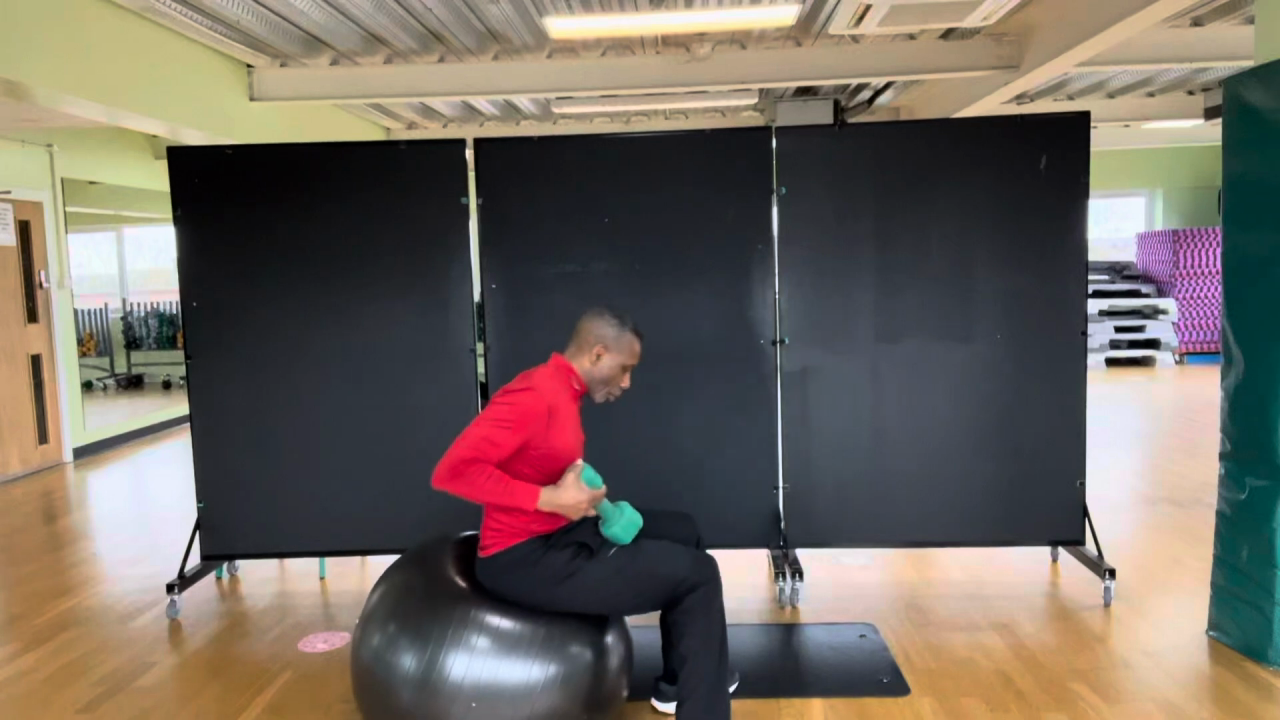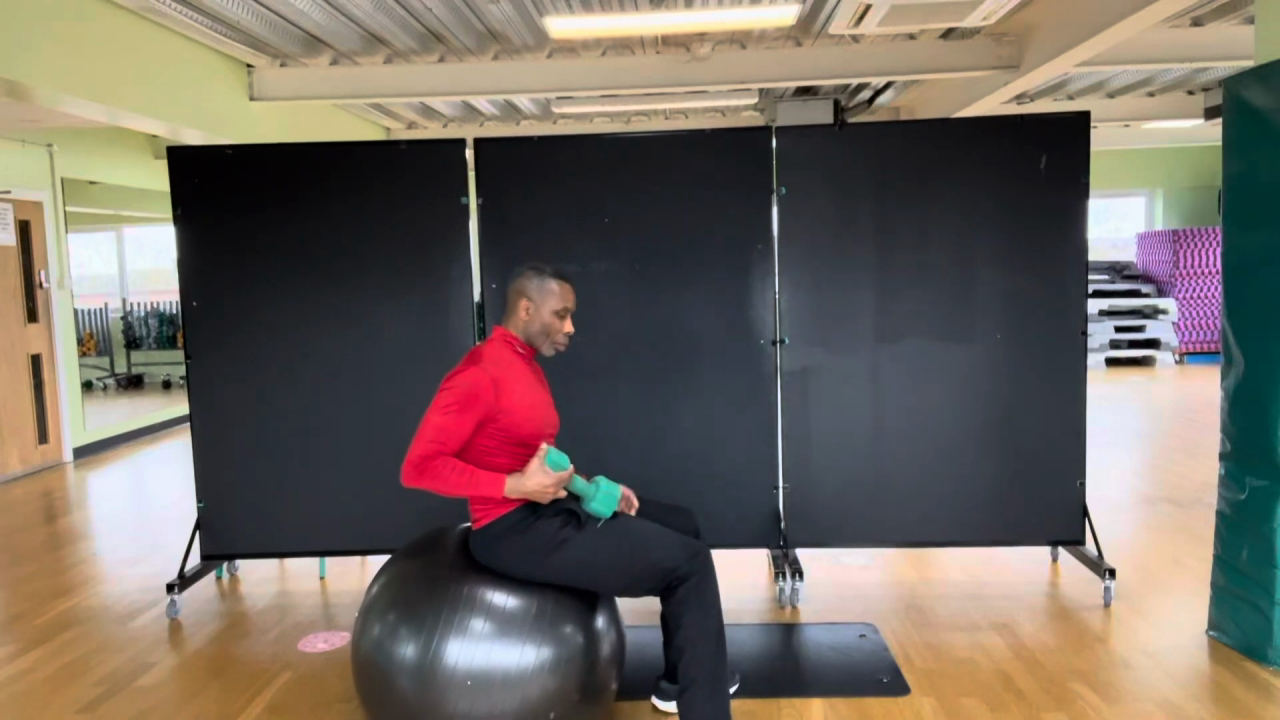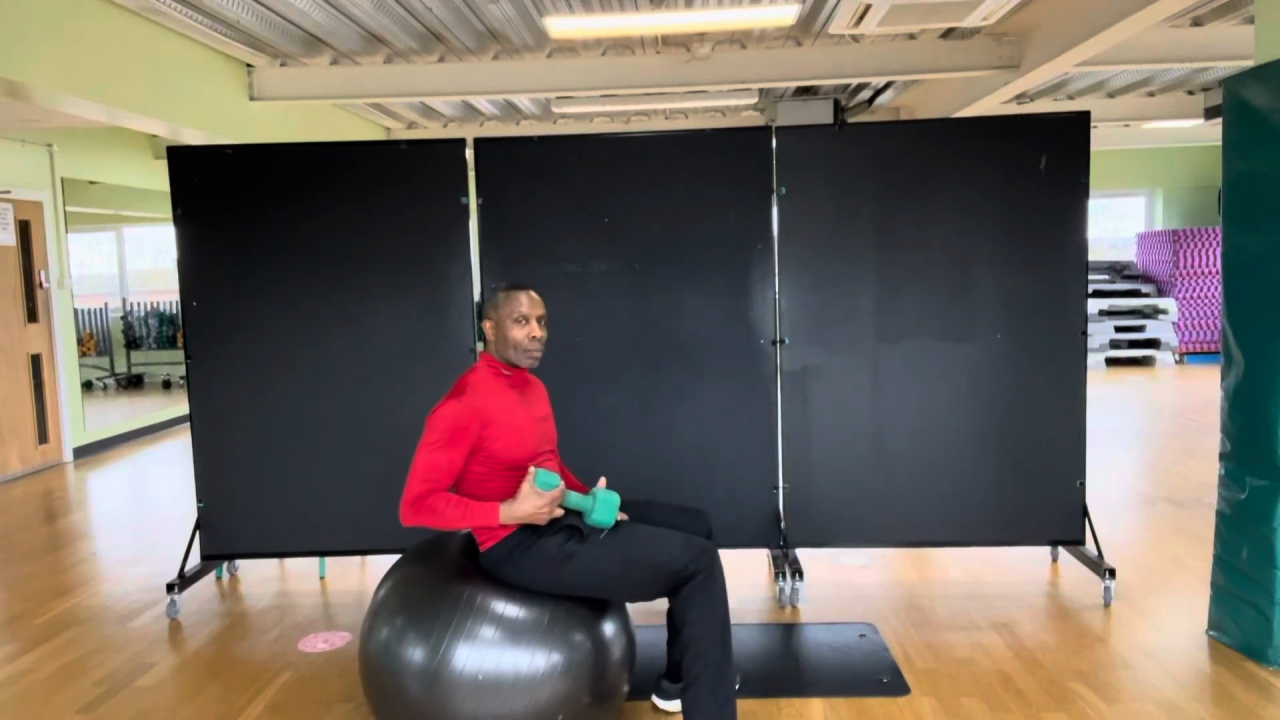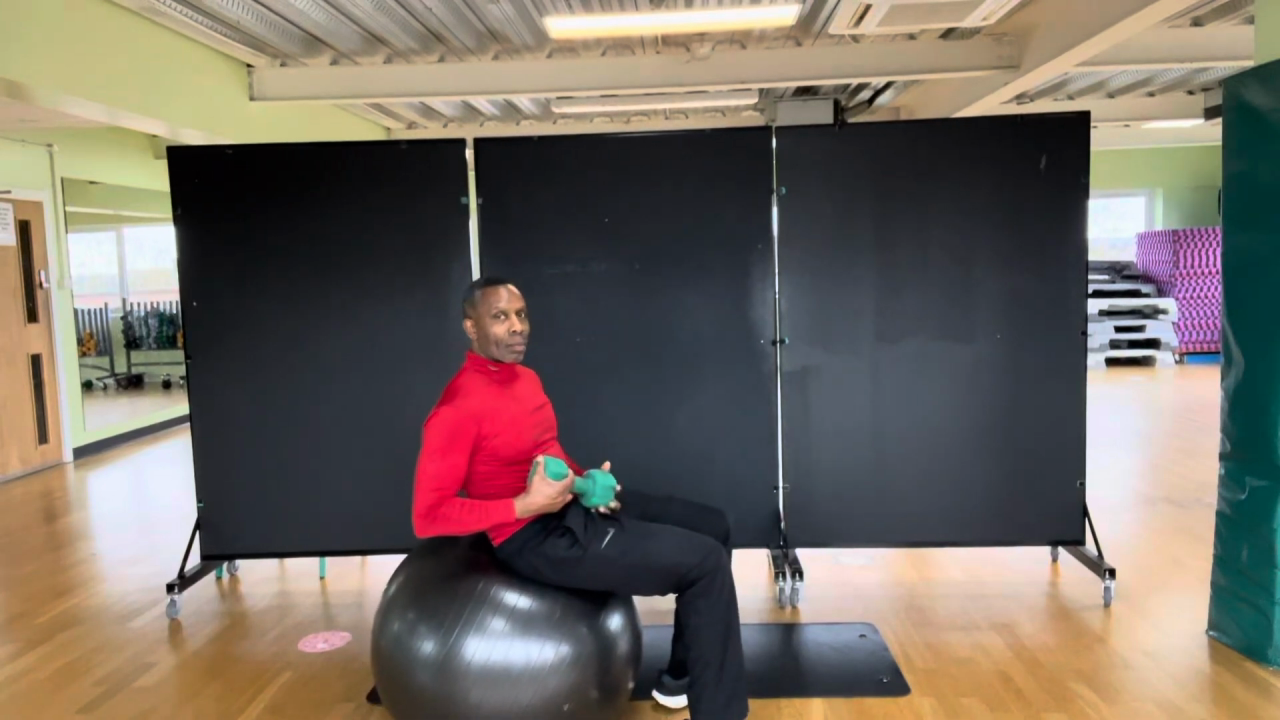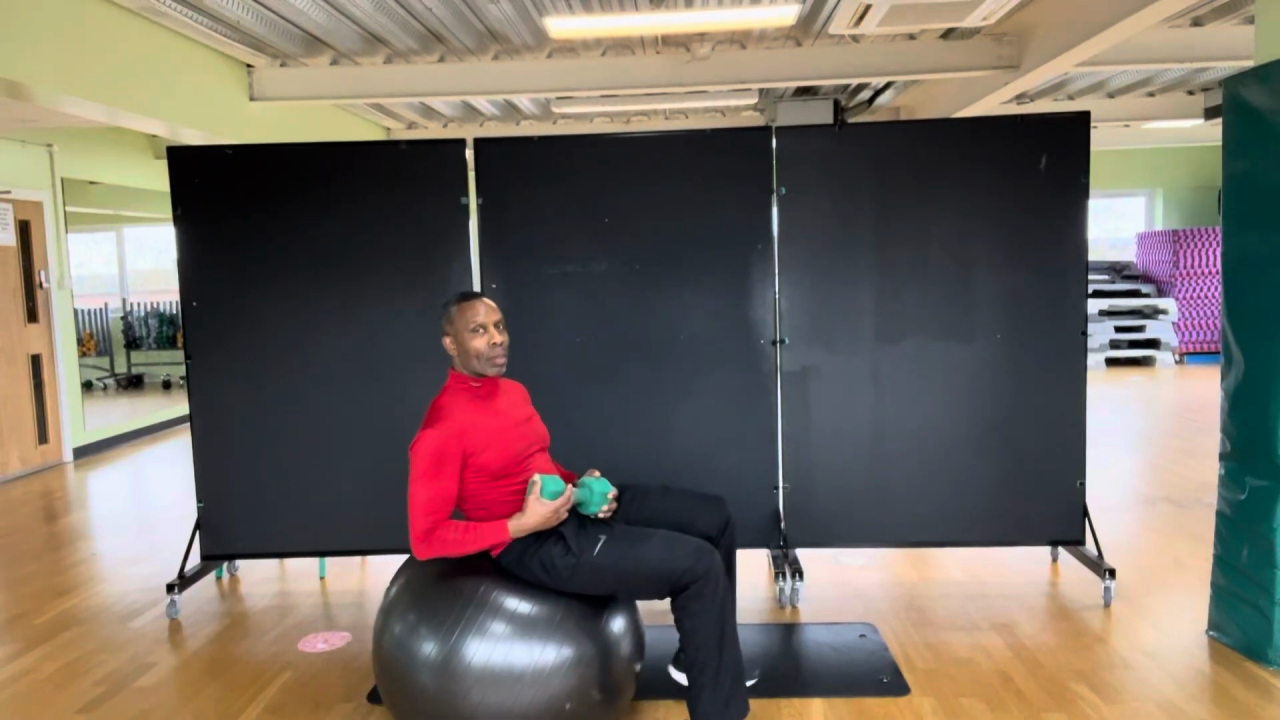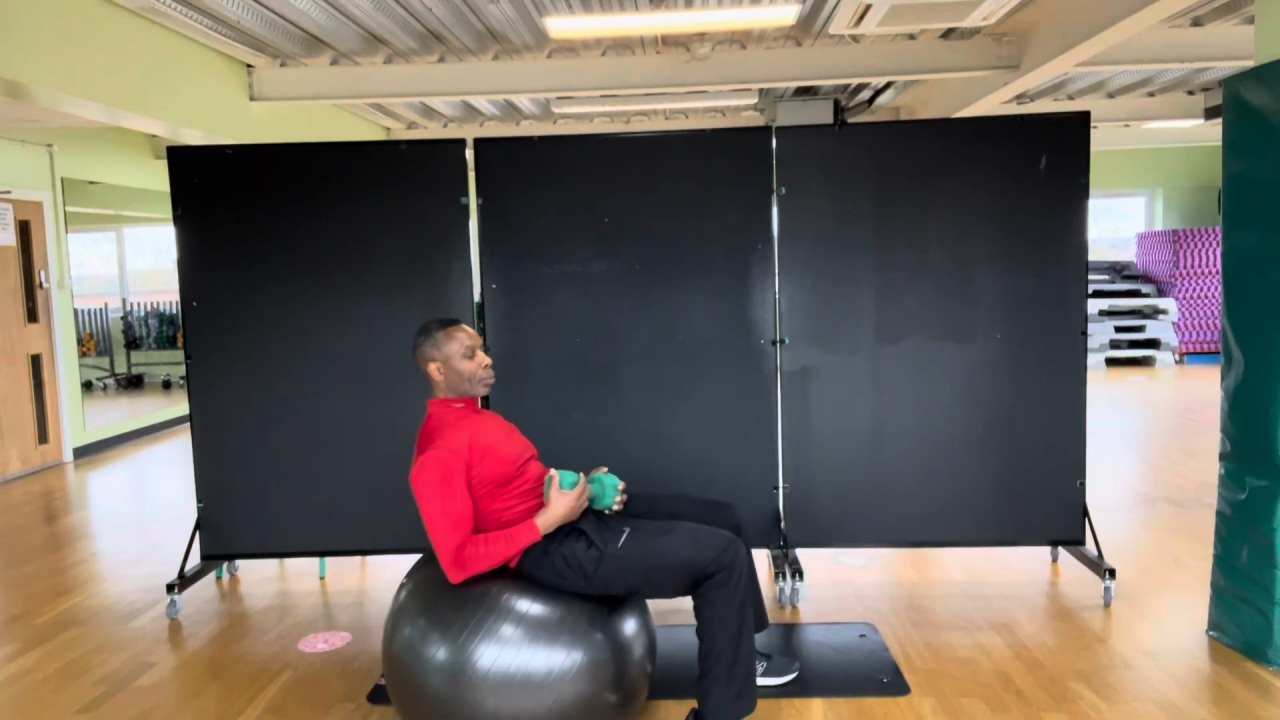
dt=0.4s
person 1, frame 1
left shoulder: (560, 393)
right shoulder: (537, 397)
right elbow: (453, 469)
left wrist: (580, 503)
right wrist: (549, 499)
left hip: (556, 534)
right hip: (525, 560)
left knee: (681, 533)
right knee: (697, 574)
left ankle: (678, 682)
person 1, frame 2
left shoulder: (526, 367)
right shoulder: (480, 374)
right elbow: (419, 467)
right wrist: (516, 486)
left hip: (550, 508)
right hip: (516, 530)
left knee: (681, 525)
right knee: (689, 562)
left ankle: (679, 679)
person 1, frame 3
left shoulder: (532, 387)
right shoulder: (464, 406)
right elbow: (416, 505)
left wrist: (589, 499)
right wrist: (512, 511)
left hip: (563, 517)
right hip: (525, 546)
left knee: (695, 527)
right knee: (697, 560)
left ankle: (679, 678)
person 1, frame 4
left shoulder: (526, 379)
right shoulder: (458, 409)
right elbow: (429, 515)
right wrist: (526, 505)
left hip: (578, 507)
right hip: (538, 537)
left knee: (712, 526)
right knee: (705, 562)
left ankle: (681, 674)
person 1, frame 5
left shoulder: (514, 392)
right shoulder: (442, 429)
right elbow: (426, 537)
right wrist: (526, 521)
left hip: (571, 507)
right hip: (536, 543)
left knee: (711, 516)
right knee: (696, 565)
left ankle: (697, 660)
person 1, frame 6
left shoulder: (480, 419)
right shoulder: (438, 455)
right elbow: (458, 561)
left wrist: (588, 486)
right wrist: (551, 518)
left hip: (583, 517)
right hip: (559, 548)
left knee: (721, 519)
right knee: (722, 552)
left ankle: (741, 653)
